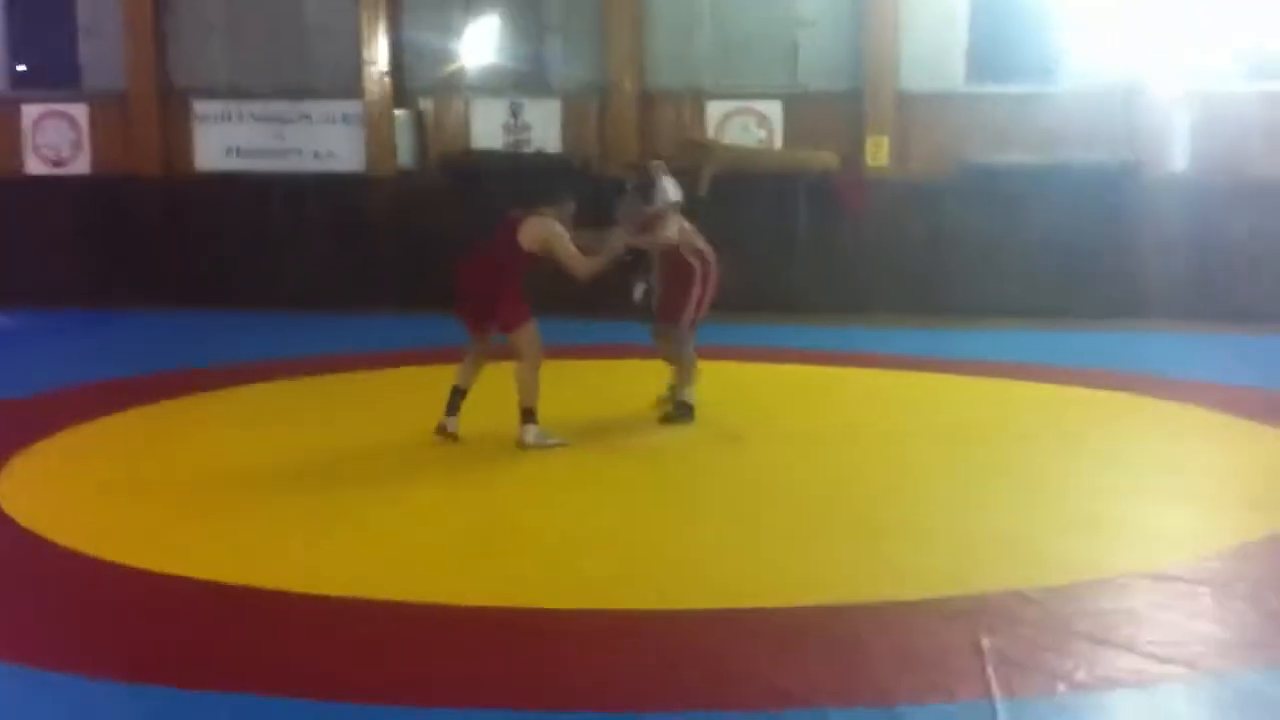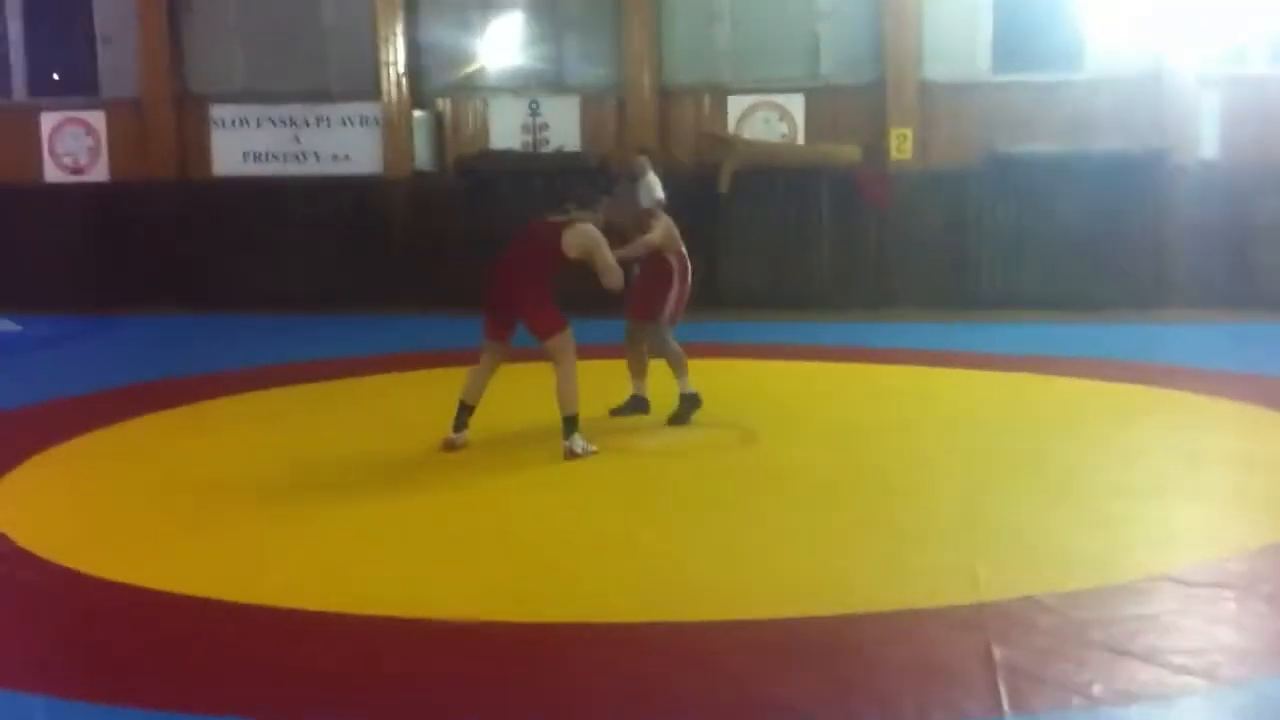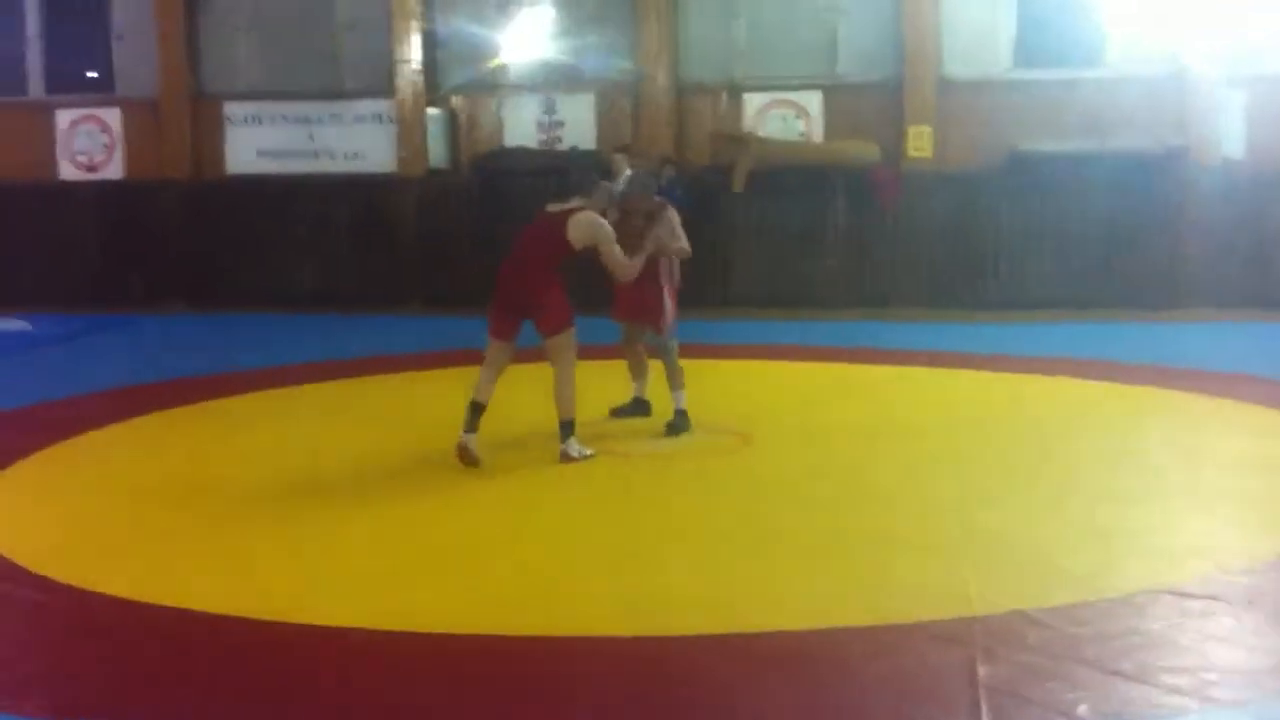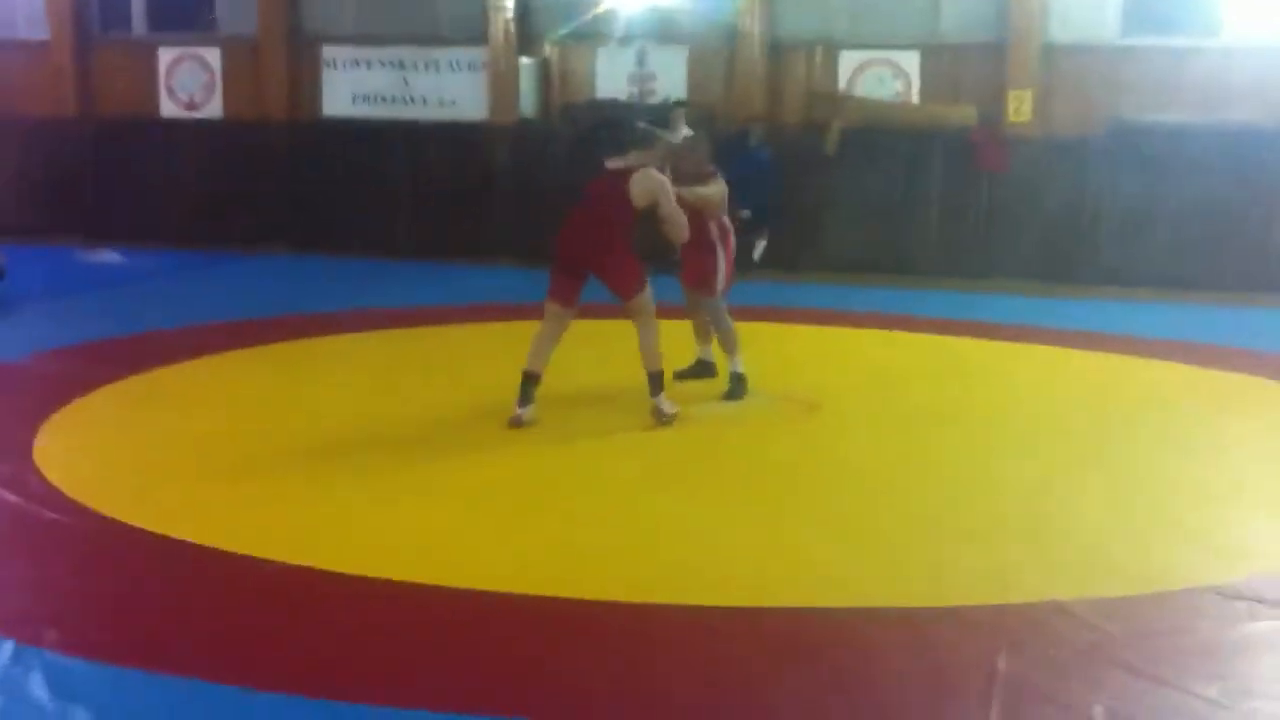
dt=0.4s
person 1, frame 1
left shoulder: (519, 219)
right shoulder: (551, 229)
right elbow: (582, 270)
right wrist: (611, 250)
left hip: (469, 282)
right hip: (498, 288)
left knee: (479, 350)
right knee: (531, 353)
left ankle: (450, 419)
right ankle: (529, 429)
person 1, frame 2
left shoulder: (547, 223)
right shoulder: (590, 234)
right elbow: (615, 282)
right wrist: (607, 259)
left hip: (501, 285)
right hip: (531, 291)
left knee: (489, 359)
right knee: (565, 360)
left ankle: (457, 432)
right ankle: (572, 440)
person 1, frame 3
left shoulder: (548, 211)
right shoulder: (595, 223)
right elbow: (624, 273)
right wrist: (647, 249)
left hip: (508, 280)
right hip: (542, 287)
left knee: (493, 363)
right knee: (564, 362)
left ankle: (469, 434)
right ankle: (568, 443)
person 1, frame 4
left shoulder: (604, 168)
right shoulder: (655, 180)
right elbow: (680, 235)
right wrist: (664, 209)
left hip: (570, 244)
right hip: (610, 248)
left knee: (551, 326)
right knee: (645, 317)
left ankle: (523, 406)
right ankle: (658, 399)
person 2, frame 1
left shoulder: (667, 221)
right shoulder: (651, 222)
left elbow: (666, 240)
left wrist: (629, 240)
left hip: (698, 275)
right hip: (678, 275)
left knee: (680, 336)
right knee: (661, 331)
left ankle: (685, 403)
right ankle: (680, 383)
person 2, frame 2
left shoulder: (657, 222)
right shoulder: (637, 220)
left elbow: (648, 242)
left wrist: (615, 254)
left hip: (671, 277)
right hip: (649, 276)
left knee: (659, 335)
right knee: (634, 336)
left ankle: (688, 395)
right ankle: (639, 397)
person 2, frame 3
left shoulder: (665, 214)
right shoulder: (626, 207)
left elbow: (683, 250)
left wrist: (665, 243)
left hip: (658, 280)
right hip: (633, 278)
left knee: (665, 346)
right knee: (631, 339)
left ankle: (681, 412)
right ankle: (641, 399)
person 2, frame 4
left shoulder: (714, 186)
right shoulder: (685, 177)
left elbow: (697, 196)
left wrist: (672, 190)
left hip: (715, 246)
right hip: (693, 243)
left knee: (715, 308)
right knee: (694, 303)
left ankle: (738, 375)
right ankle: (705, 361)
